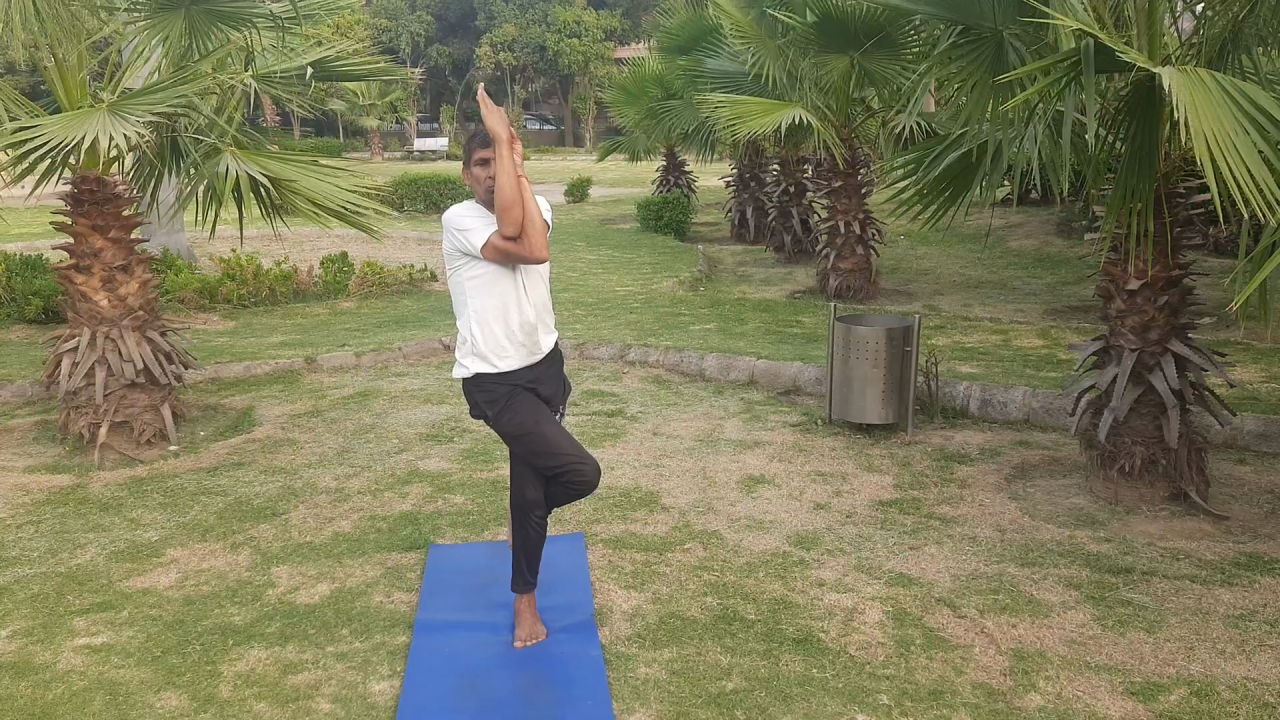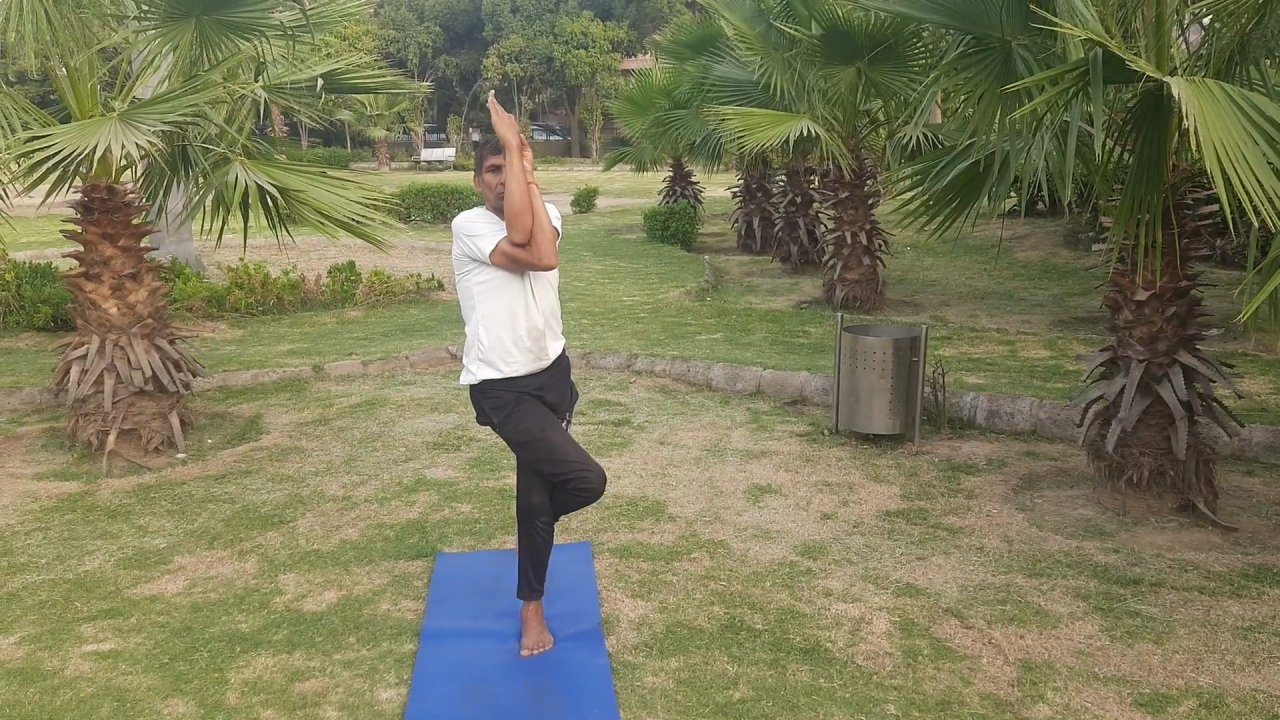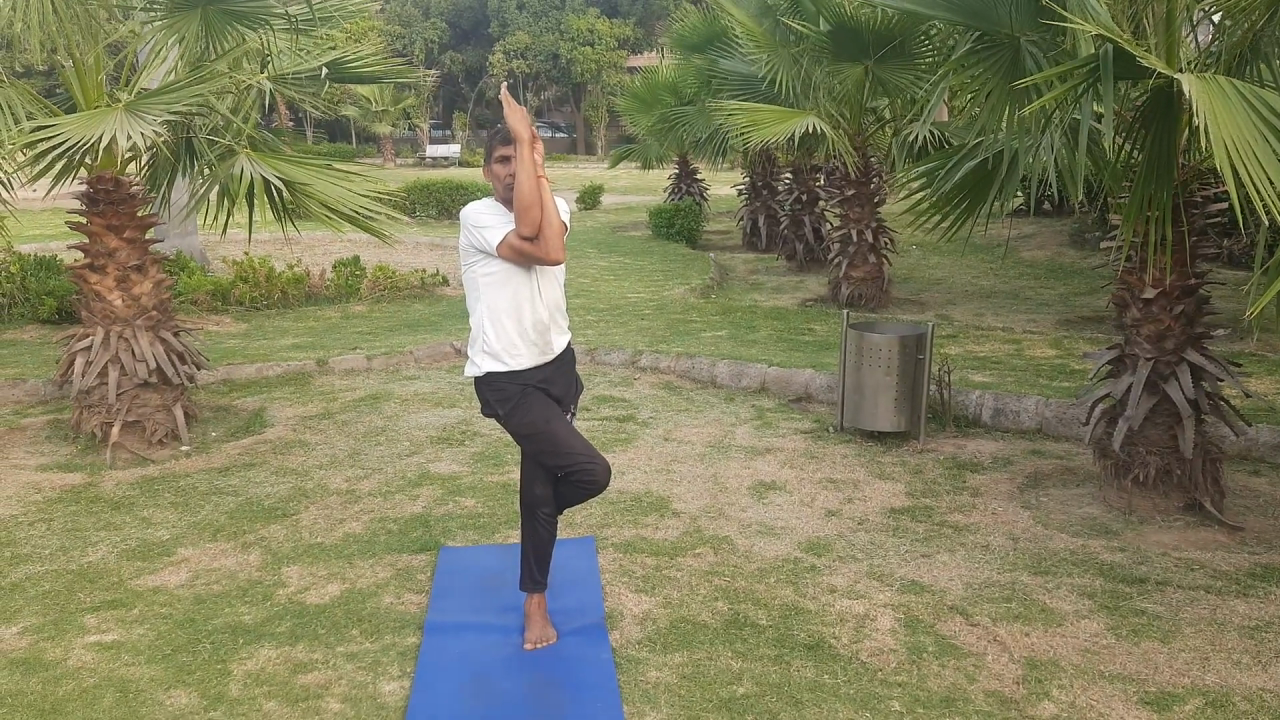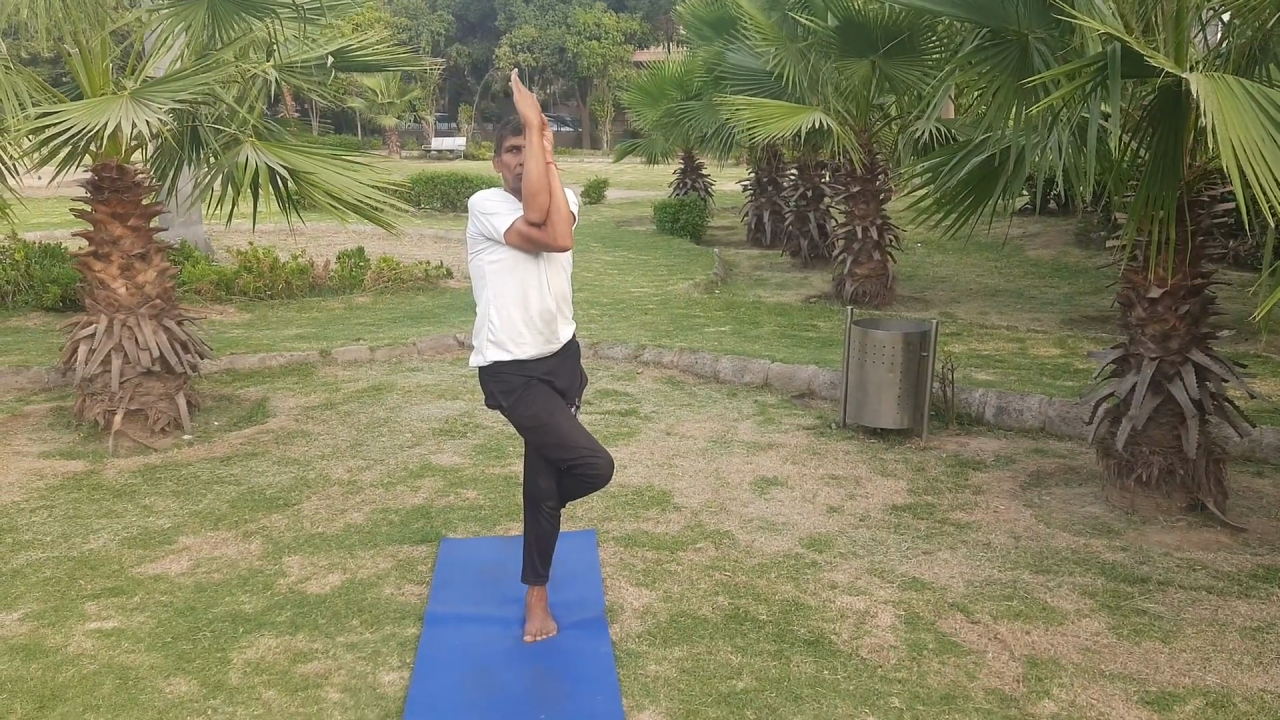
dt=1s
person 1, frame 1
left shoulder: (537, 205)
right shoulder: (458, 220)
left elbow: (536, 247)
right elbow: (511, 235)
left wrist: (518, 162)
right wrist: (499, 139)
left hip: (544, 366)
right hip: (495, 380)
left knee: (531, 490)
right knee: (581, 472)
left ankle: (524, 598)
right ankle: (526, 515)
person 1, frame 2
left shoulder: (547, 212)
right shoulder: (468, 226)
left elbow: (545, 254)
right elbow: (520, 242)
left wrist: (527, 167)
right wrist: (510, 144)
left hip: (551, 372)
right hip: (502, 386)
left knee: (537, 494)
right knee: (586, 479)
left ankle: (531, 606)
person 1, frame 3
left shoulder: (556, 207)
right shoulder: (476, 217)
left elbow: (553, 249)
right elbow: (529, 238)
left wrist: (538, 162)
right wrist: (521, 137)
left hip: (556, 365)
right hip: (506, 378)
left knee: (541, 486)
right knee: (591, 472)
left ankle: (534, 601)
right ankle: (538, 509)
person 1, frame 4
left shoulder: (564, 199)
right shoulder: (484, 205)
left elbow: (560, 233)
right elbow: (539, 227)
left wrist: (547, 149)
right wrist: (531, 123)
left hip: (561, 356)
right hip: (511, 369)
left knee: (545, 480)
right knee: (594, 465)
left ankle: (536, 593)
right ankle: (540, 503)
